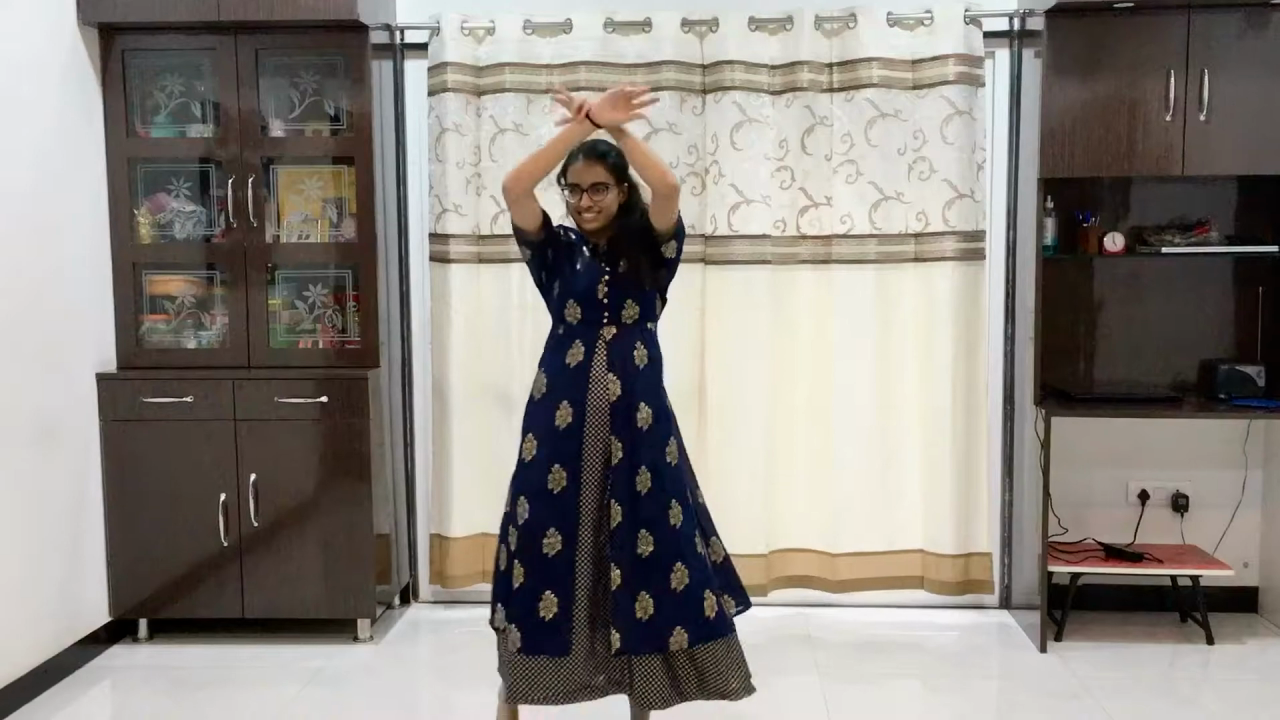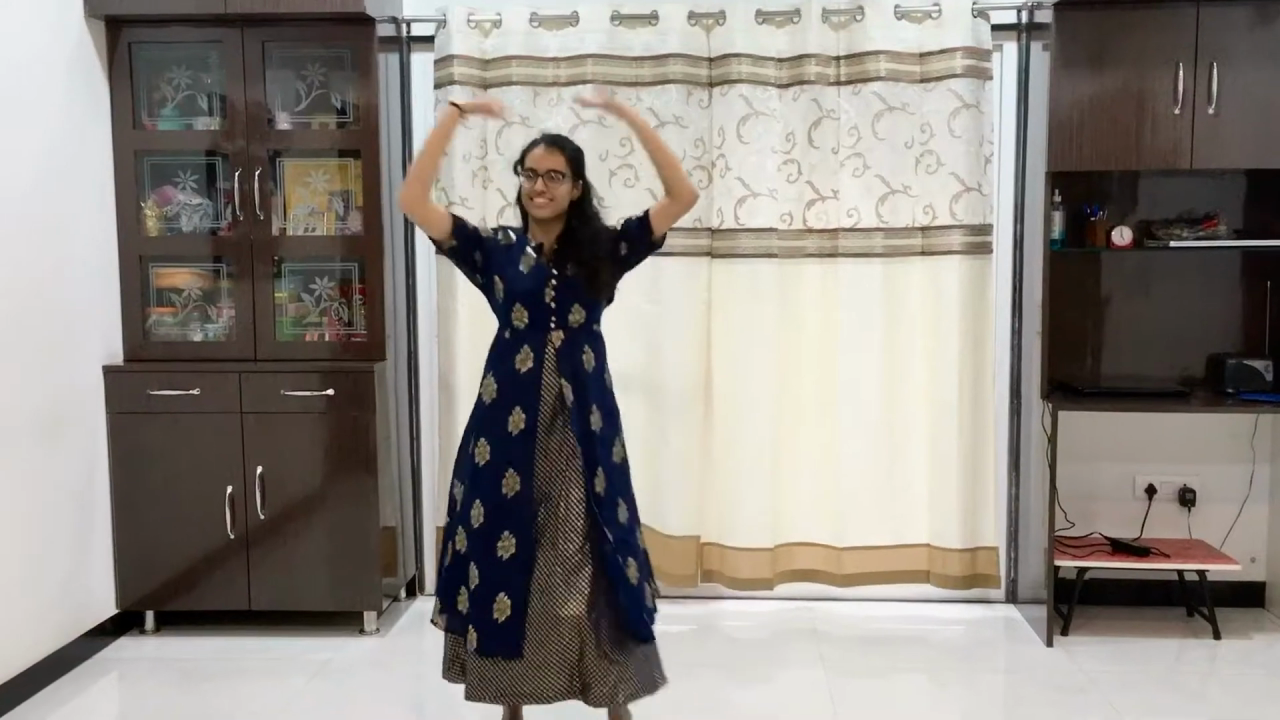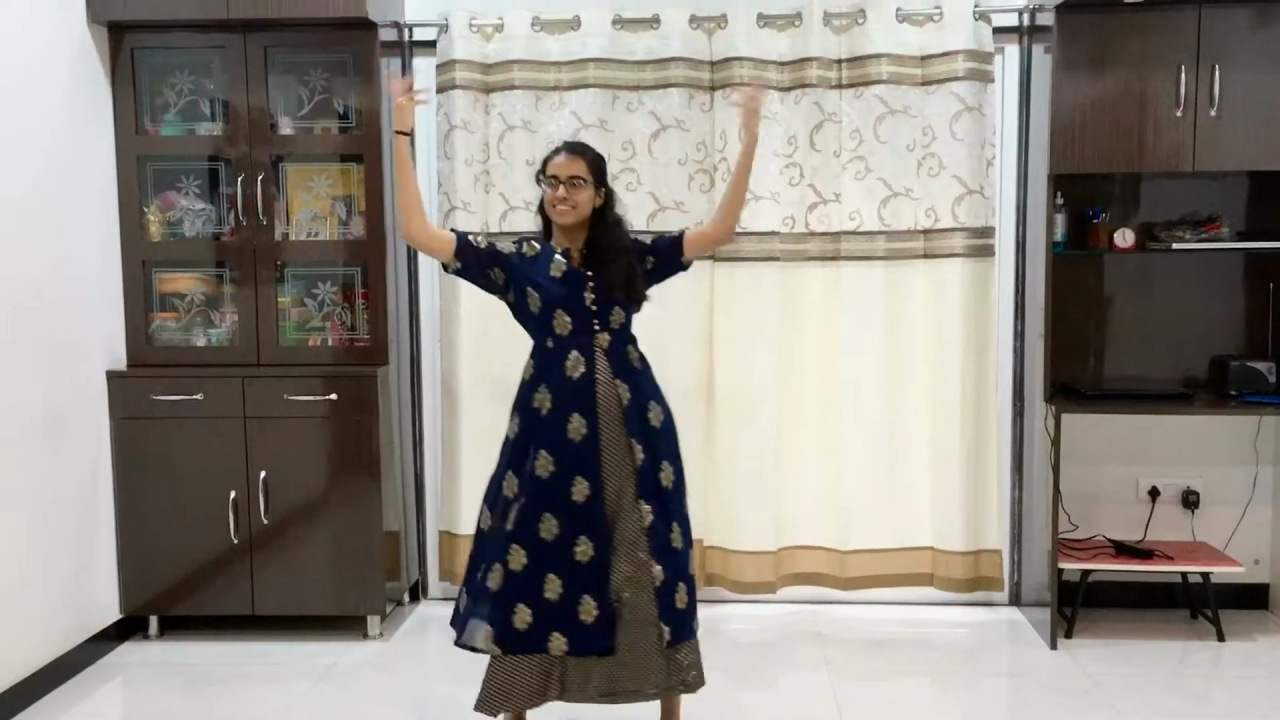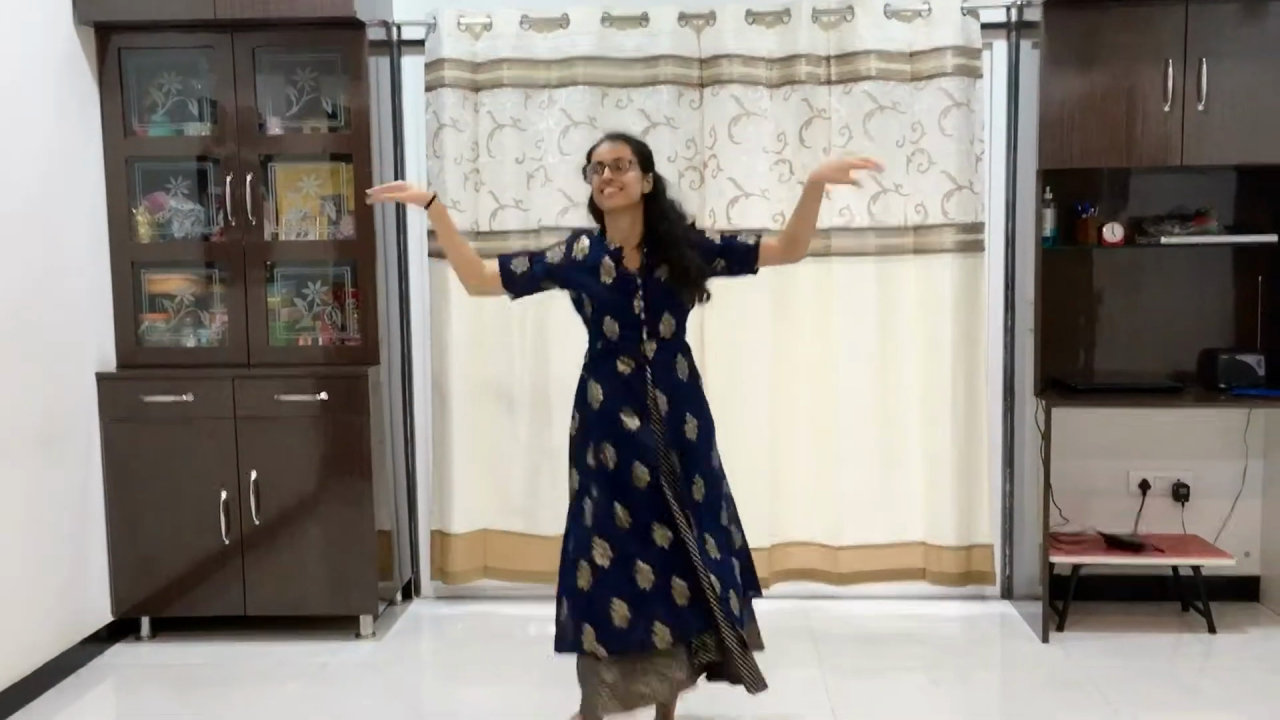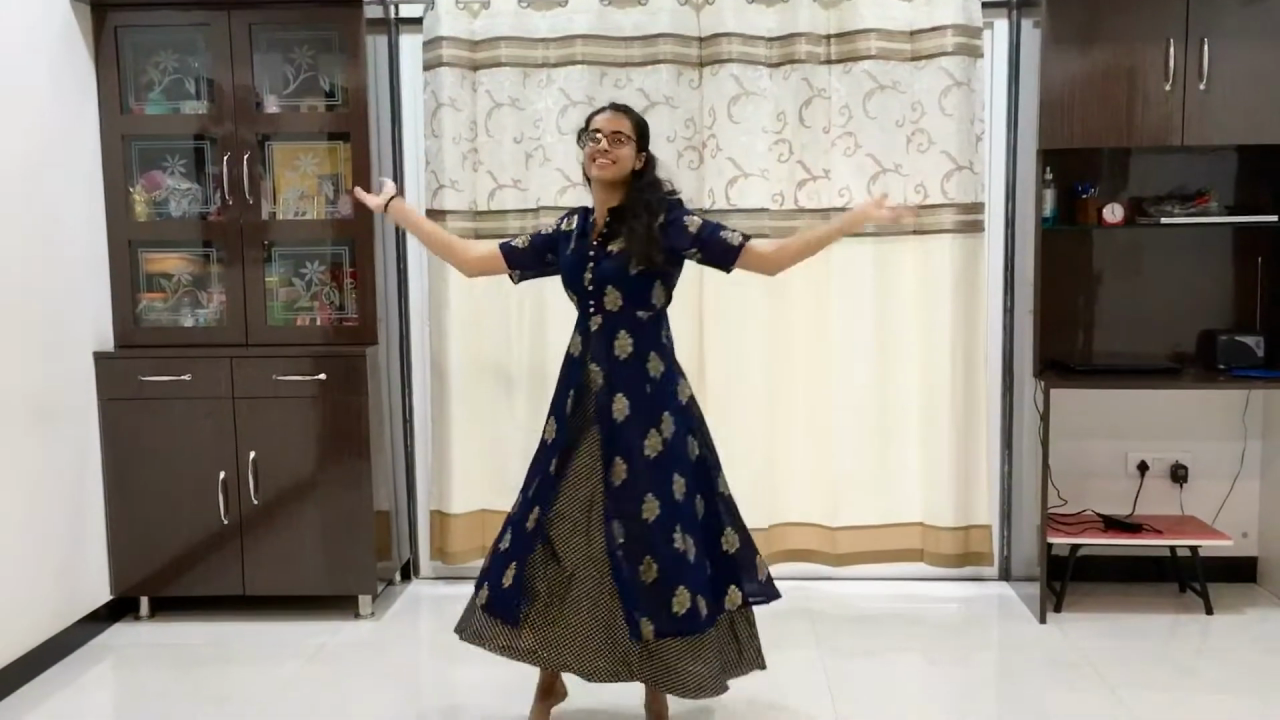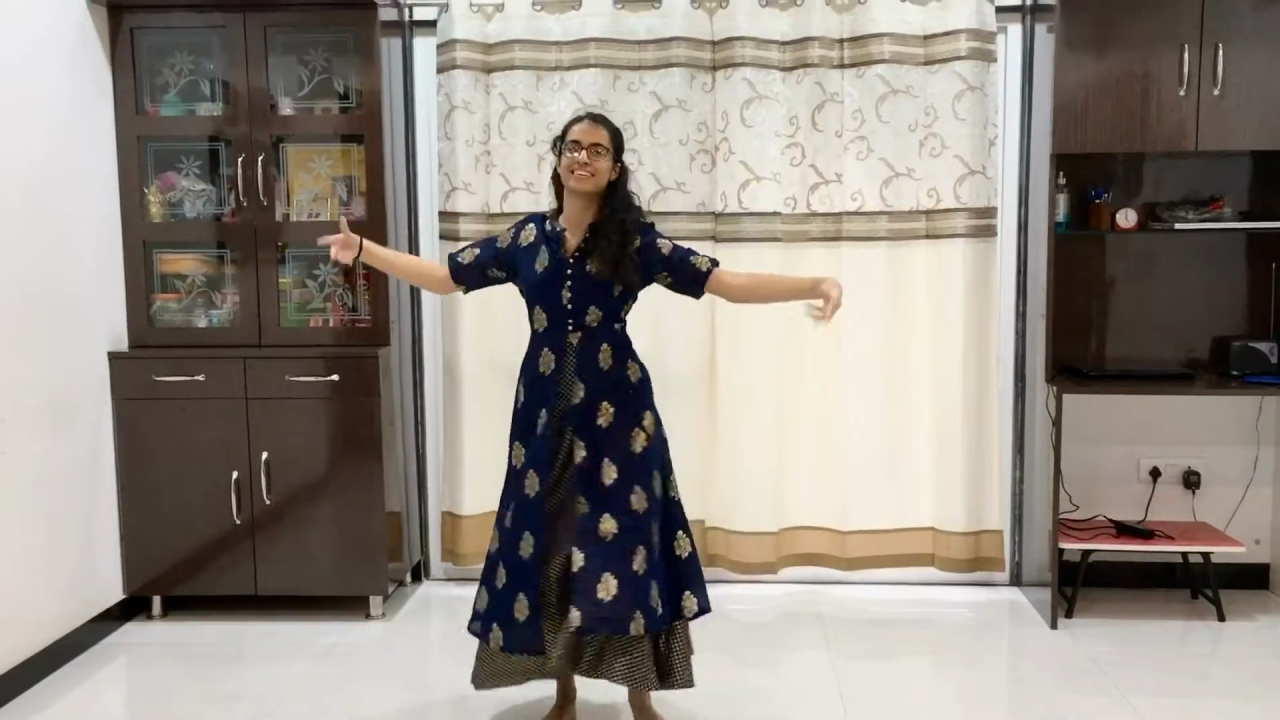
dt=0.5s
person 1, frame 1
left shoulder: (651, 250)
right shoulder: (555, 251)
left elbow: (668, 186)
right elbow: (514, 188)
left wrist: (610, 127)
right wrist: (583, 122)
left hip: (637, 420)
right hip: (562, 420)
left knee: (644, 559)
right knee: (543, 553)
person 1, frame 2
left shoulder: (603, 249)
right shoulder: (495, 250)
left elbow: (681, 197)
right elbow: (415, 202)
left wrist: (631, 118)
right wrist: (455, 114)
left hip: (584, 420)
right hip: (508, 420)
left knee: (598, 556)
right knee: (503, 558)
person 1, frame 3
left shoulder: (632, 256)
right shoulder: (517, 259)
left elbow: (717, 232)
right elbow: (418, 232)
left wrist: (748, 140)
right wrist: (401, 133)
left hip: (635, 420)
right hip: (554, 424)
left knee: (652, 561)
right knee: (539, 563)
person 1, frame 4
left shoulder: (685, 246)
right shoulder: (577, 254)
left elbow: (788, 248)
right elbow: (479, 278)
left wrist: (815, 187)
right wrist: (433, 208)
left hip: (678, 417)
right hip: (609, 416)
left knee: (688, 556)
right knee: (618, 554)
person 1, frame 5
left shoulder: (666, 221)
right shoulder: (568, 230)
left elbow: (768, 258)
right elbow: (470, 259)
left wrist: (854, 219)
right wrist: (395, 207)
left hip: (647, 394)
right hip: (581, 396)
left knee: (653, 535)
right knee: (555, 529)
person 1, frame 6
left shoulder: (635, 240)
right shoulder: (525, 237)
left elbow: (727, 283)
right elbow: (444, 277)
left wrist: (810, 285)
right wrist: (361, 252)
left hip: (615, 402)
right hip: (544, 404)
left knee: (621, 541)
right knee: (543, 541)
